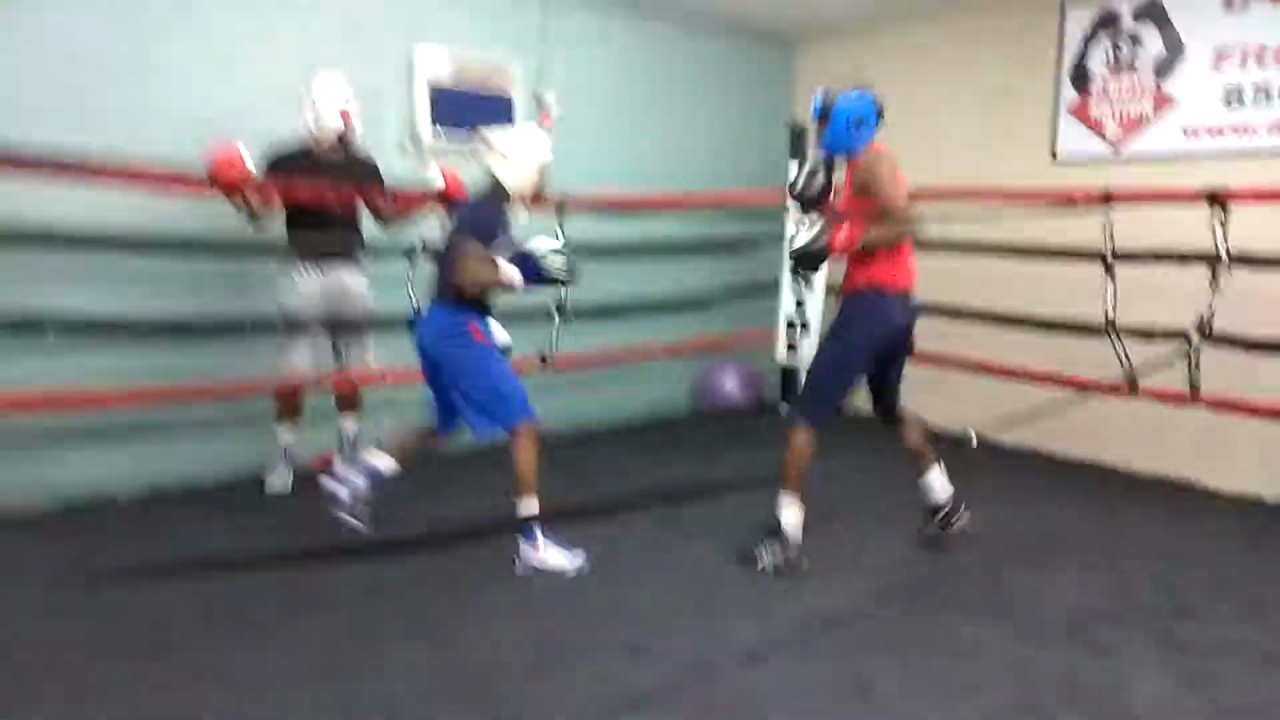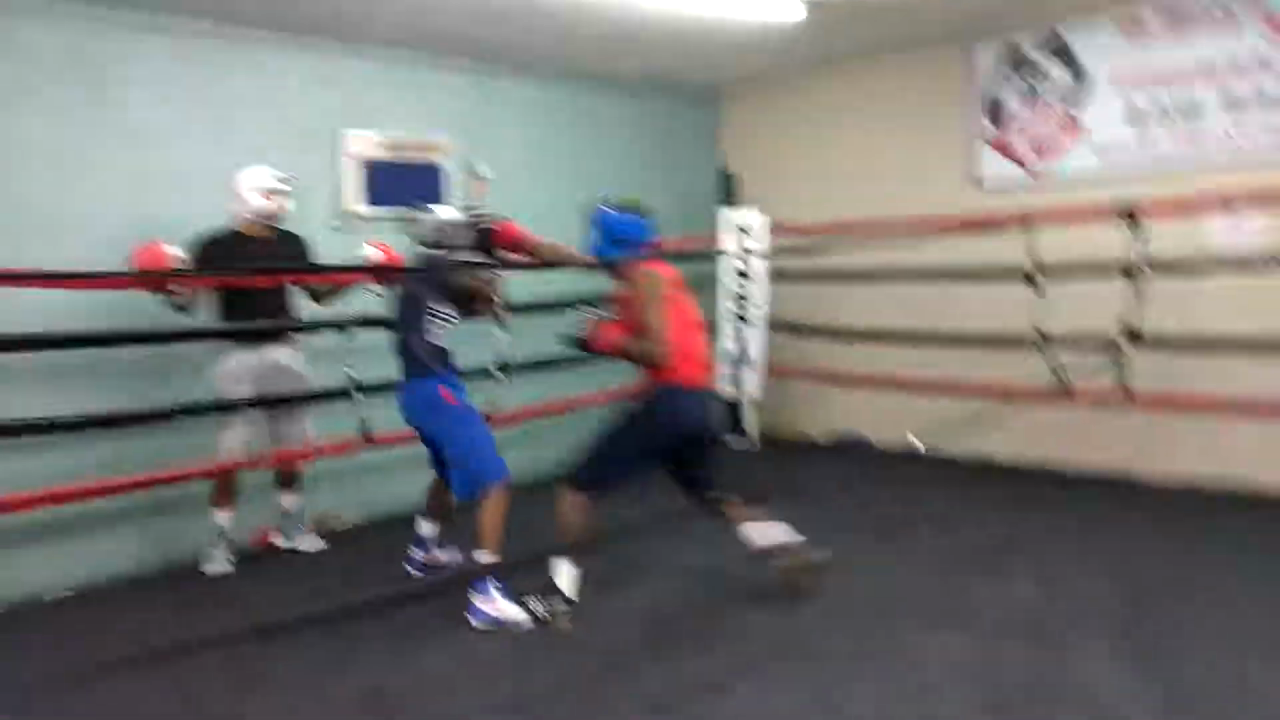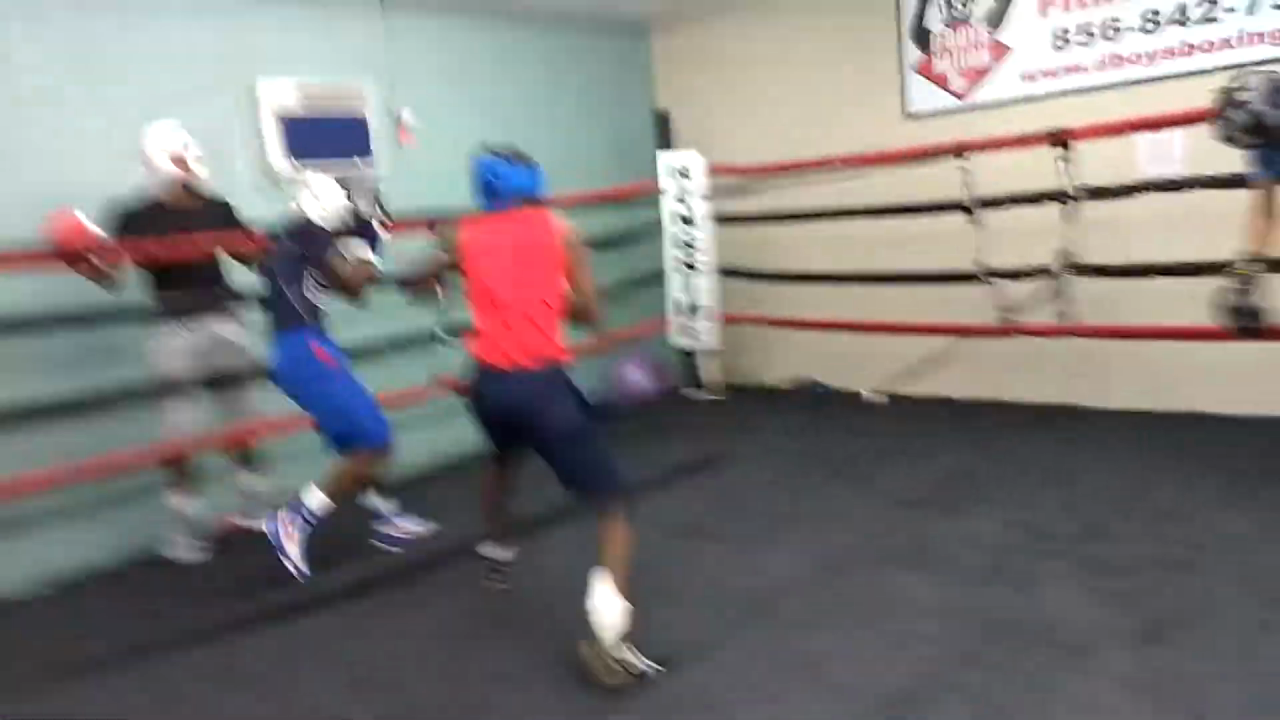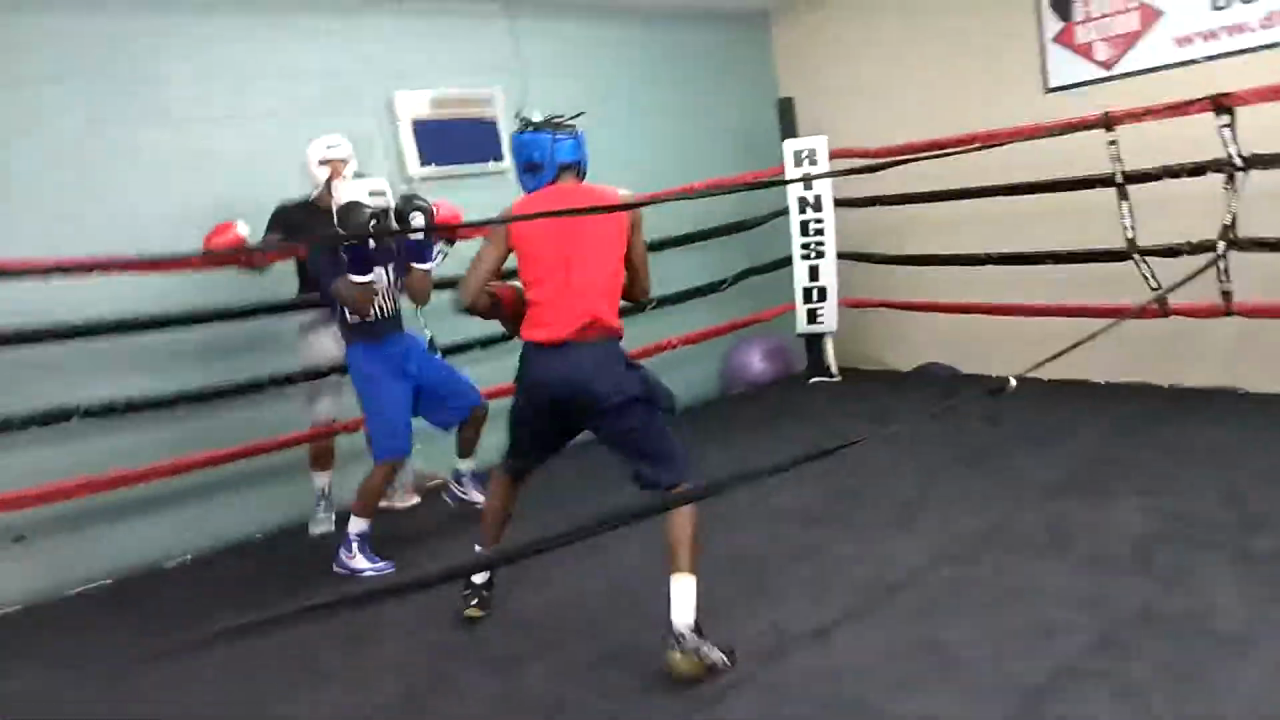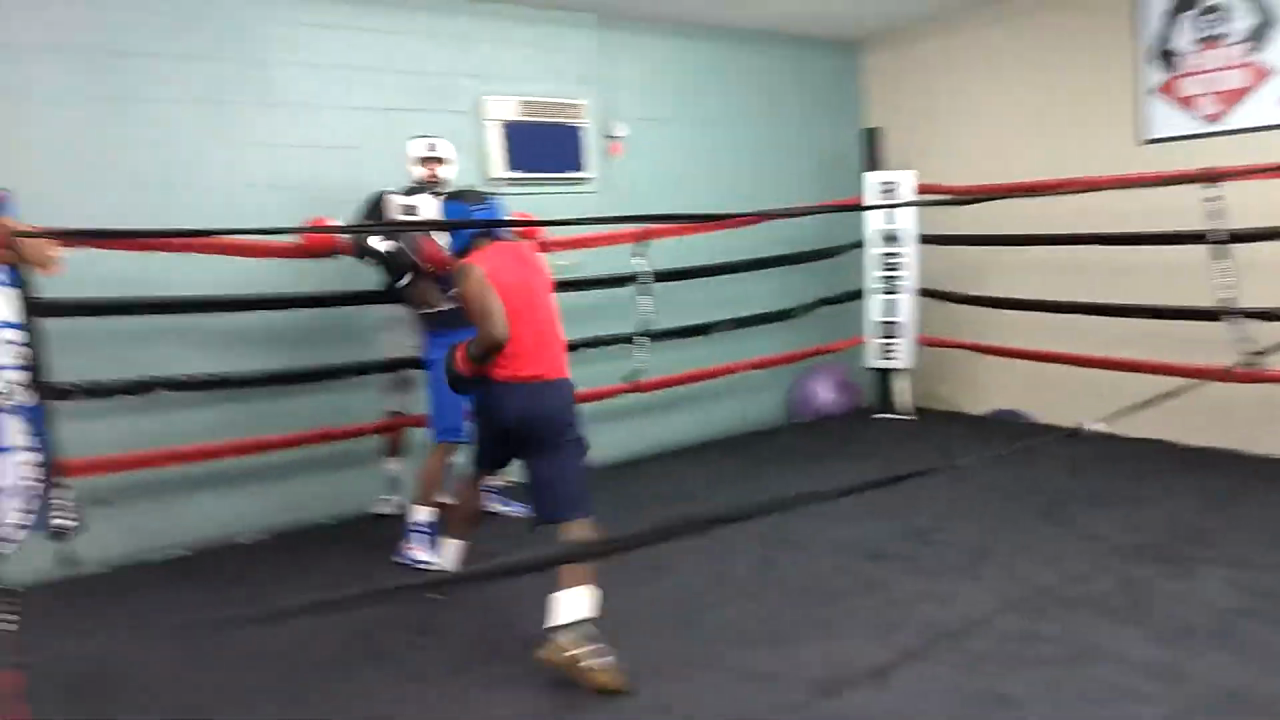
dt=0.4s
person 1, frame 1
left shoulder: (870, 162)
right shoulder: (864, 167)
left elbow: (904, 224)
left wrist: (839, 240)
right wrist: (824, 202)
left hip: (872, 304)
right hip: (893, 306)
left knee: (805, 414)
right knee: (890, 406)
left ankle: (788, 536)
right ankle: (943, 502)
person 1, frame 2
left shoulder: (643, 279)
right shoulder: (661, 274)
left elbow: (659, 353)
left wrist: (606, 340)
left hip: (671, 402)
right hip: (701, 403)
left knee: (578, 487)
right knee: (710, 492)
left ankle: (561, 591)
right ankle: (784, 545)
person 1, frame 3
left shoulder: (465, 235)
right shoulder: (560, 232)
left elbow: (417, 285)
right elbow: (591, 315)
left hip: (491, 384)
right hip: (542, 384)
left knee: (506, 457)
right knee: (610, 505)
left ankle: (497, 553)
right ankle: (608, 632)
person 1, frame 4
left shoulder: (512, 217)
right shoulder: (622, 206)
left elbow: (470, 296)
right elbow: (638, 292)
left hip: (539, 366)
right hip: (599, 363)
left knee: (512, 470)
right knee: (675, 488)
left ankle: (476, 586)
right ankle: (684, 631)
person 1, frame 5
left shoulder: (469, 269)
right shoulder: (529, 254)
left elbow: (495, 334)
left wrist: (467, 358)
left hip: (504, 396)
right hip: (551, 396)
left knee: (479, 473)
right knee: (573, 520)
left ankle: (445, 567)
right ankle: (570, 631)
person 2, frame 1
left shoulder: (363, 166)
right shoulder: (288, 164)
left elbow: (387, 215)
right elbow: (262, 212)
right wrist: (242, 195)
left hip: (350, 274)
right hip: (307, 272)
left knee: (352, 370)
right knee: (295, 373)
left ankle: (350, 447)
right ankle: (284, 457)
person 2, frame 2
left shoulder: (291, 244)
right shoulder: (216, 247)
left elbow: (318, 292)
right elbow: (192, 301)
right wrist: (171, 290)
left hip: (284, 351)
right hip: (240, 355)
left knee: (291, 446)
right knee: (231, 455)
left ankle: (290, 526)
right ankle: (220, 541)
person 2, frame 3
left shoulder: (216, 209)
right shoulder: (136, 219)
left elbow: (252, 255)
right elbow: (114, 275)
right wrist: (87, 263)
left hip: (224, 323)
right hip: (176, 330)
left knee: (244, 422)
right knee: (182, 435)
left ankle: (254, 504)
right ankle: (186, 523)
person 2, frame 4
right shoulder: (292, 214)
right elbow: (266, 254)
right hip: (323, 321)
right knee: (323, 418)
left ankle: (386, 485)
right ankle: (323, 502)
person 2, frame 5
right shoulder: (388, 204)
right elbow: (361, 241)
left hip: (451, 315)
right hip: (408, 313)
left knee: (452, 405)
right knee: (398, 403)
left ankle: (449, 483)
right ankle: (391, 490)
person 3, frame 1
left shoulder: (484, 205)
right shoulder: (487, 210)
right elbow: (470, 278)
right wrist: (527, 270)
left hip: (441, 326)
right hip: (458, 329)
left knee: (446, 423)
right knee: (524, 426)
left ankle: (358, 477)
right ankle: (533, 540)
person 3, frame 2
left shoulder: (440, 269)
right shoulder: (430, 270)
left elbow: (481, 303)
right elbow: (484, 298)
left hip: (428, 389)
right hip: (435, 391)
left knee: (450, 474)
right knee: (492, 483)
left ankle: (423, 551)
right ankle: (485, 592)
person 3, frame 3
left shoulder: (312, 244)
right shoulder: (306, 236)
left elbow: (352, 285)
right elbow: (352, 283)
left wrist: (365, 238)
right wrist: (364, 237)
left hip: (306, 351)
right hip: (307, 352)
left knee: (359, 442)
right knee: (374, 443)
left ankle: (386, 519)
right ankle: (294, 521)
person 3, frame 4
left shoulder: (390, 243)
right shoulder: (325, 252)
left elbow: (420, 295)
right elbow: (360, 305)
left wrist: (419, 242)
right wrist: (358, 250)
left hip: (407, 344)
right hip: (369, 354)
left knee: (473, 407)
right knee: (392, 456)
left ankle: (464, 478)
right ankle: (352, 545)
person 3, frame 5
left shoulder: (460, 240)
right shoulder: (402, 258)
right elbow: (428, 302)
left hip: (478, 337)
right hip: (445, 342)
left knee: (499, 428)
right knee: (451, 437)
left ankle: (488, 490)
right ankle: (418, 532)
